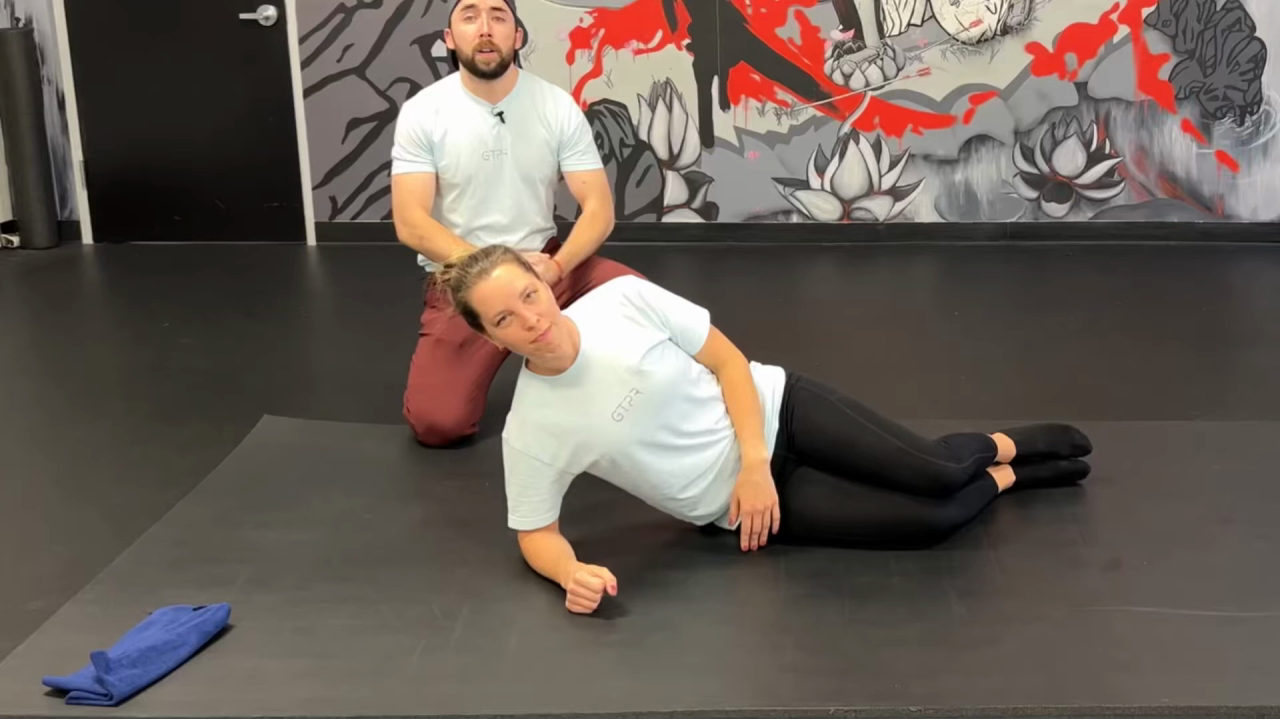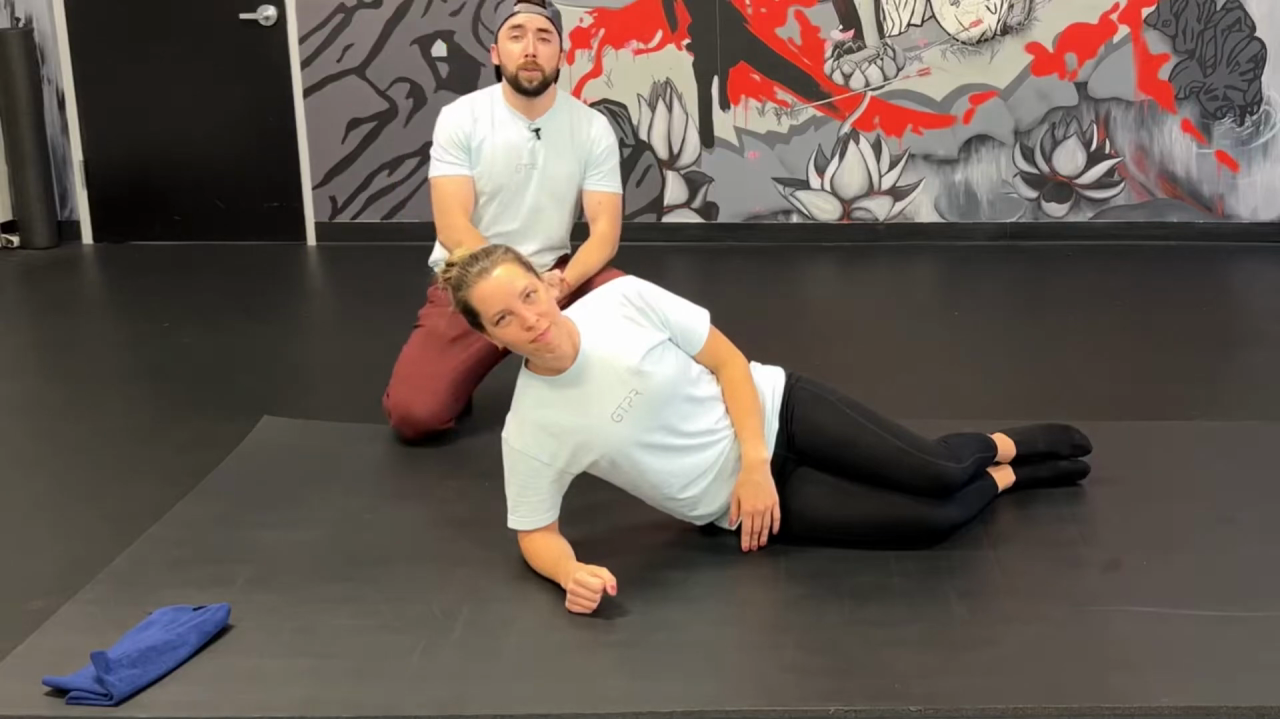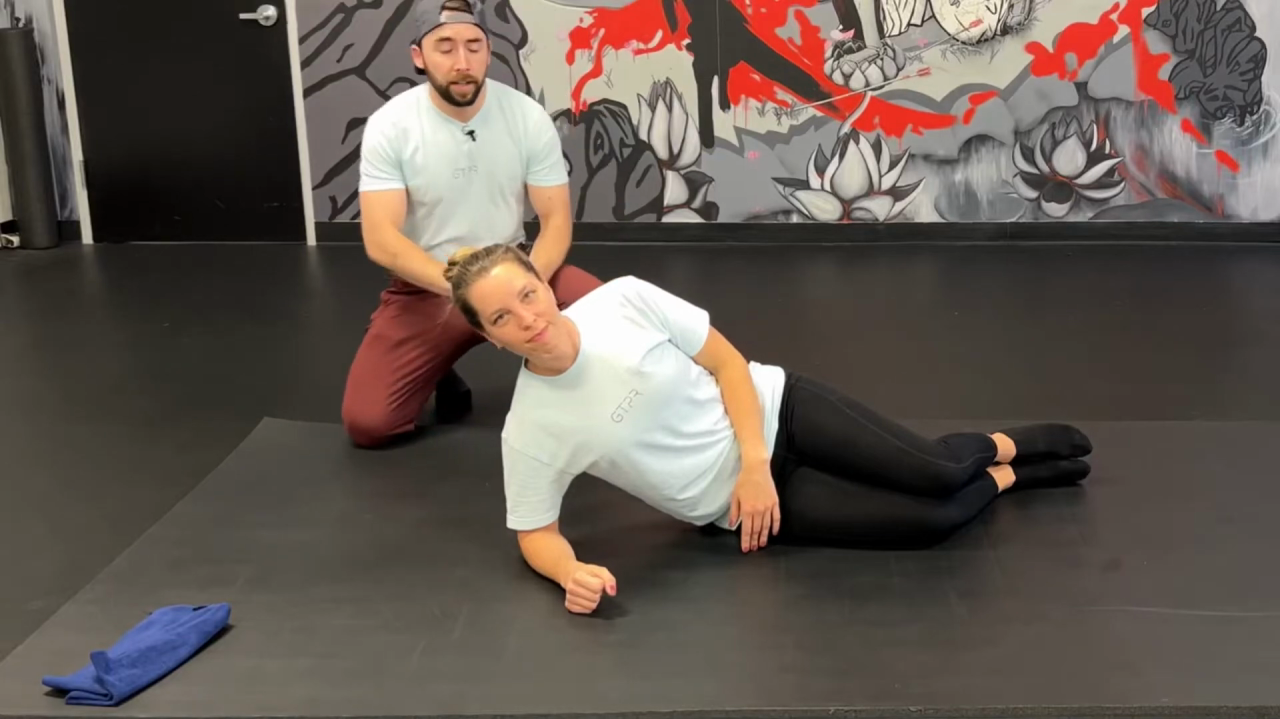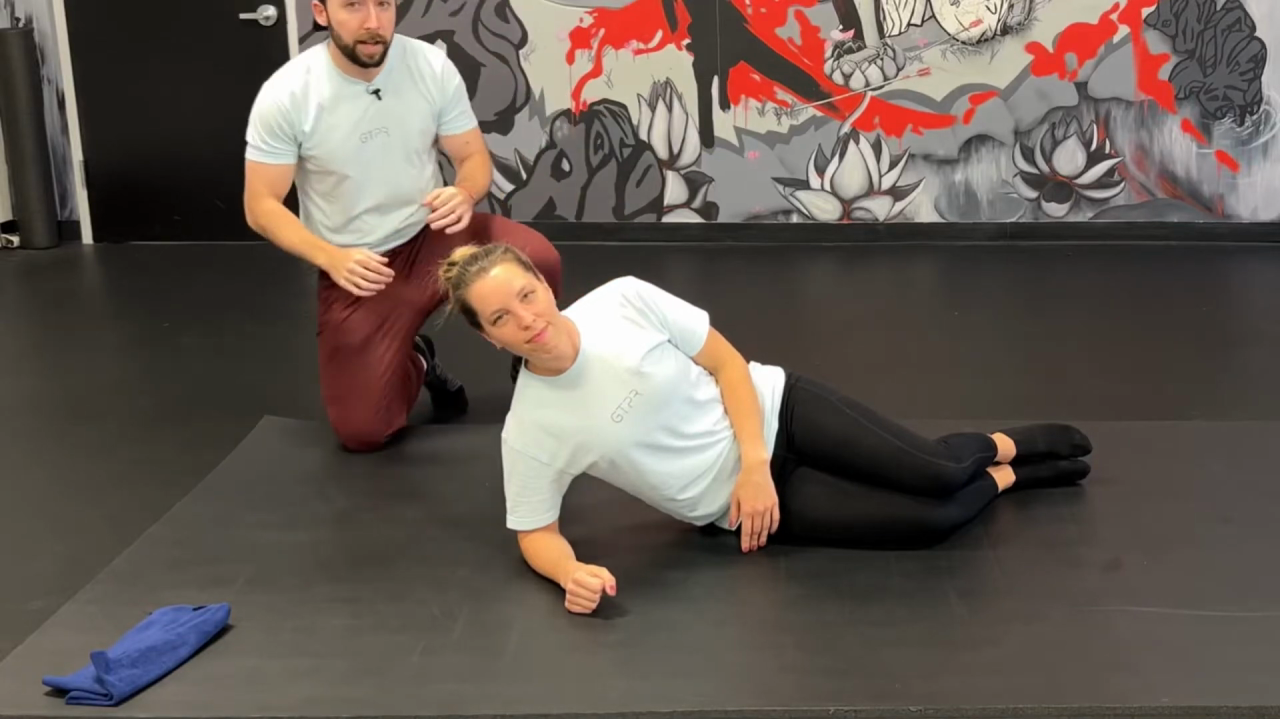
dt=0.5s
person 1, frame 1
left shoulder: (625, 298)
right shoulder: (530, 431)
left elbow: (729, 362)
right elbow: (536, 533)
left wrist: (754, 461)
right wrist: (571, 573)
left hip: (772, 408)
right hip: (731, 498)
left knee: (937, 471)
right knee: (930, 522)
left ankle: (1005, 446)
right ankle: (1006, 478)
person 1, frame 2
left shoulder: (625, 299)
right shoulder: (528, 431)
left elbow: (730, 362)
right elbow: (535, 533)
left wrist: (755, 462)
right wrist: (571, 573)
left hip: (771, 411)
right hip: (729, 500)
left knee: (937, 475)
right knee: (931, 522)
left ankle: (1005, 445)
right ankle: (1006, 479)
person 1, frame 3
left shoulder: (623, 298)
right shoulder: (528, 431)
left elbow: (729, 363)
right elbow: (534, 532)
left wrist: (754, 462)
right wrist: (570, 572)
left hip: (771, 411)
right hip: (727, 498)
left knee: (935, 474)
right knee: (930, 522)
left ankle: (1004, 445)
right ankle: (1003, 479)
person 1, frame 4
left shoulder: (624, 299)
right shoulder: (529, 431)
left elbow: (729, 364)
right elbow: (535, 533)
left wrist: (754, 462)
right wrist: (571, 573)
left hip: (773, 410)
right hip: (731, 500)
left knee: (937, 472)
right knee: (931, 522)
left ankle: (1006, 446)
right ankle: (1006, 478)
person 2, frame 1
left shoulder: (558, 106)
right shoulder: (422, 112)
left elbow: (599, 208)
right elbow: (411, 224)
left wrist: (558, 268)
left hip: (542, 260)
right knee: (438, 423)
right ankle: (458, 363)
person 2, frame 2
left shoulder: (594, 129)
right shoulder: (461, 118)
left elbow: (605, 231)
right elbow: (453, 228)
left wrist: (560, 286)
left hip: (551, 274)
right knee: (414, 415)
right ankle: (463, 365)
person 2, frame 3
left shoulder: (529, 118)
right shoulder: (389, 127)
left elbow: (556, 219)
right elbow: (380, 240)
right hip: (422, 289)
right knee: (368, 424)
right ankle: (436, 365)
person 2, frame 4
left shoulder: (432, 66)
right shoulder: (284, 96)
left elbow: (474, 158)
right elbow: (261, 207)
left wrist: (465, 194)
right wrist: (332, 259)
left hip: (432, 236)
right hip: (357, 268)
left knee: (539, 260)
right knee: (362, 432)
right ankle: (416, 363)
